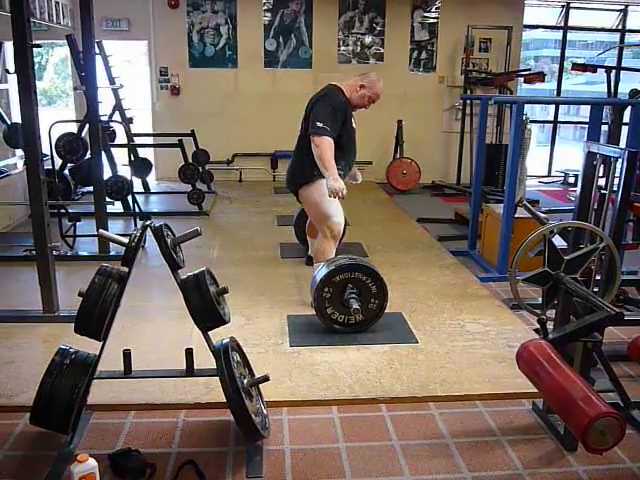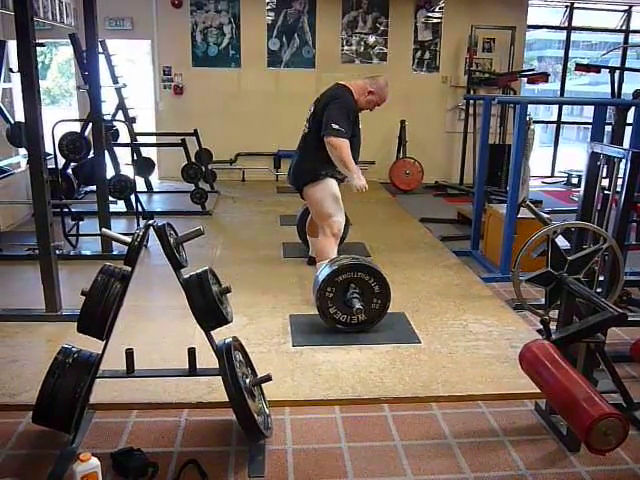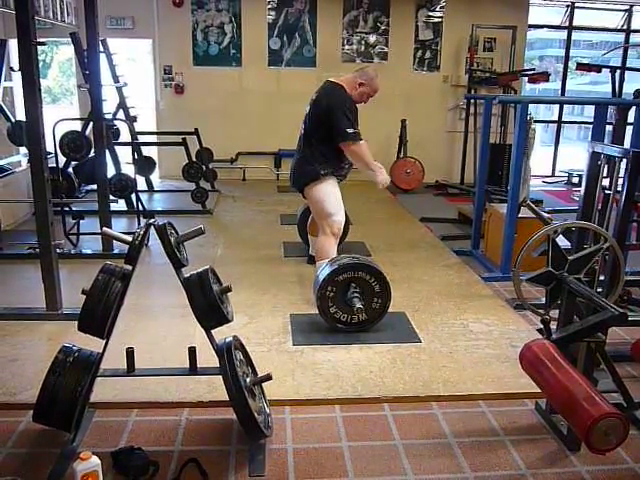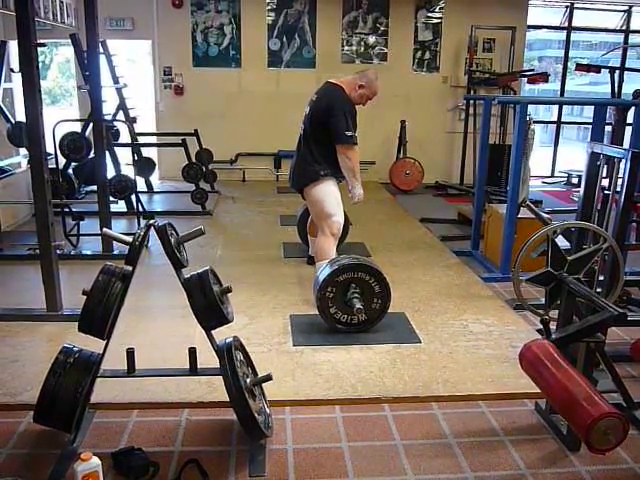
dt=1s
person 1, frame 1
left shoulder: (341, 101)
right shoulder: (331, 101)
right elbow: (320, 139)
left wrist: (349, 169)
right wrist: (332, 177)
left hip: (319, 174)
right hip: (313, 175)
left knee: (320, 217)
right knee: (333, 228)
left ankle: (313, 255)
person 1, frame 2
left shoulder: (340, 95)
right shoulder: (343, 102)
right elbow: (335, 141)
left wrist: (351, 169)
right wrist: (354, 174)
left hip: (314, 169)
right hip: (316, 172)
left knee: (320, 215)
right knee: (333, 227)
left ankle: (315, 255)
person 1, frame 3
left shoulder: (331, 91)
right shoulder: (340, 101)
left elbow: (349, 141)
right elbow: (351, 145)
left wrist: (371, 165)
right wrist: (375, 172)
left hip: (314, 168)
right hip: (318, 172)
left knee: (321, 214)
right knee: (333, 226)
left ankle: (315, 254)
person 1, frame 4
left shoulder: (328, 91)
right shoulder: (341, 103)
right elbow: (346, 149)
right wrist: (356, 184)
left hip: (310, 167)
right hip: (317, 172)
left knee: (320, 215)
right knee: (332, 227)
left ankle: (314, 255)
